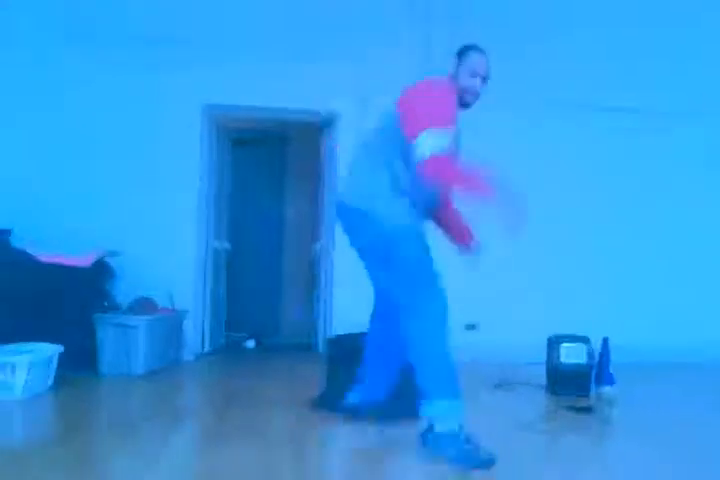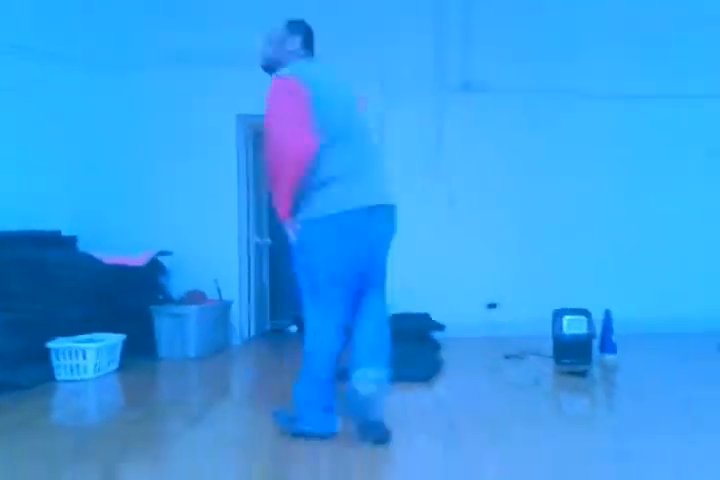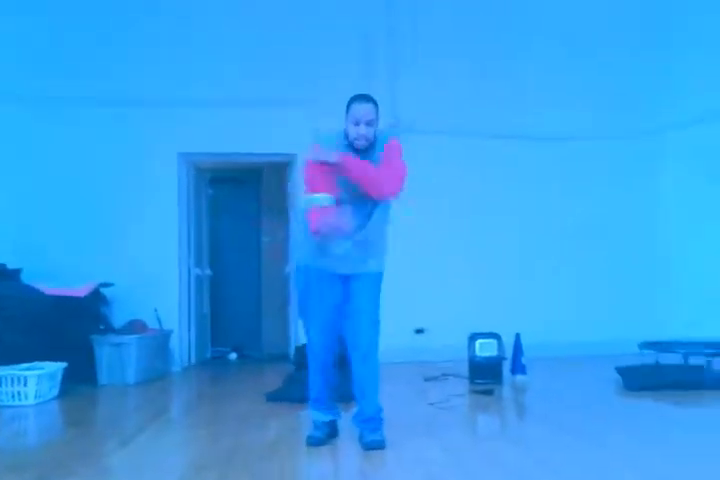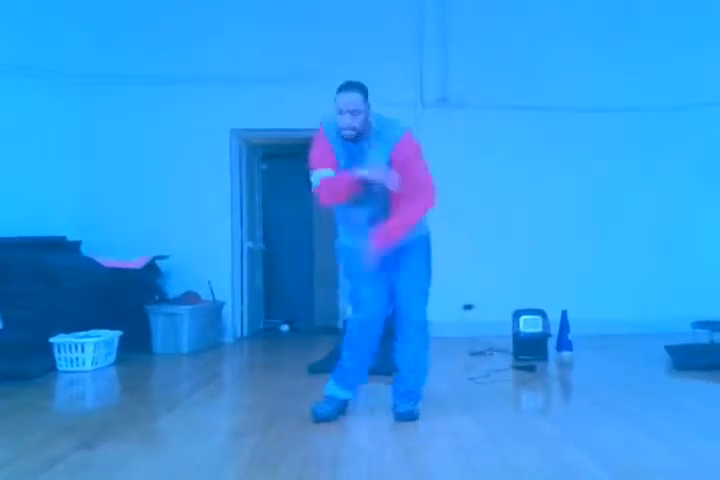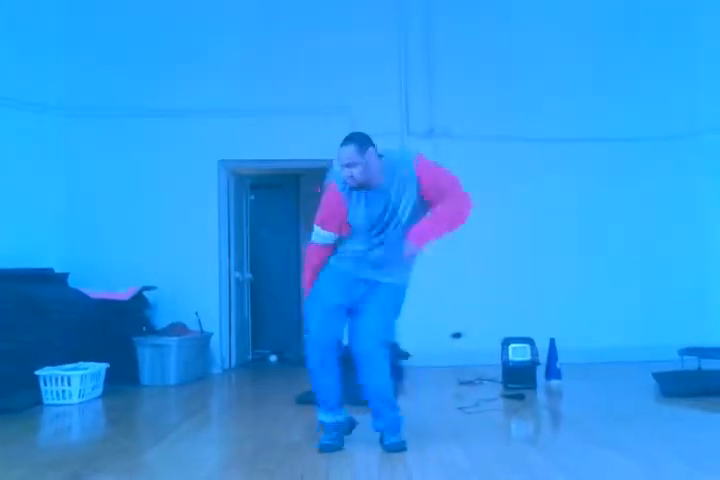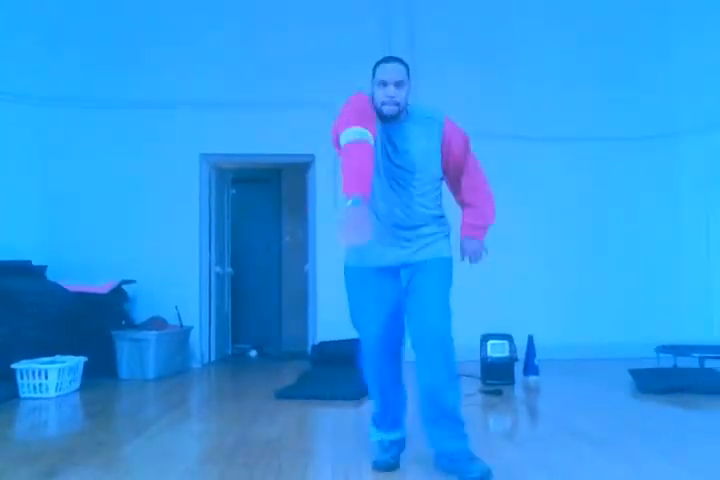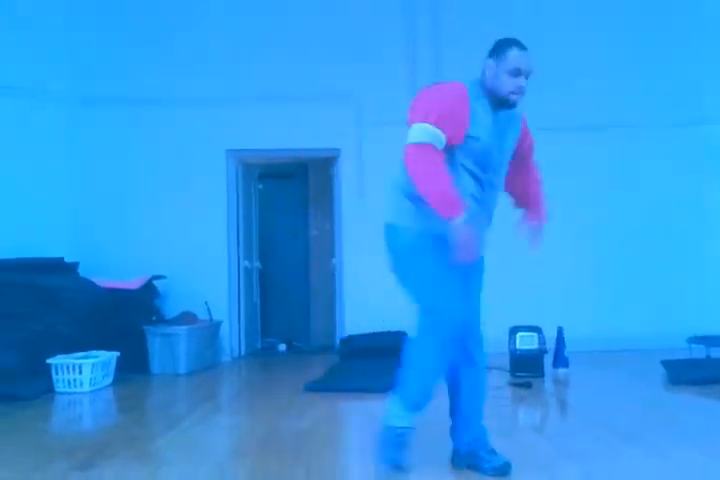
dt=0.5s
person 1, frame 1
left shoulder: (442, 110)
right shoulder: (433, 94)
right elbow: (432, 163)
left wrist: (462, 235)
right wrist: (488, 187)
left hip: (387, 216)
right hip: (375, 212)
left knee: (396, 308)
right knee: (425, 306)
left ankle: (368, 395)
person 1, frame 2
left shoulder: (287, 85)
right shoulder: (329, 84)
left elbow: (292, 153)
left wrist: (286, 212)
left hip: (328, 216)
right hip: (372, 210)
left knee: (326, 317)
right knee: (371, 305)
left ankle: (314, 416)
right ankle: (367, 395)
person 1, frame 3
left shoulder: (389, 149)
right shoulder: (322, 153)
left elbow: (387, 187)
right elbow: (318, 214)
left wrist: (342, 160)
right wrist: (335, 221)
left hip: (363, 265)
right hip: (318, 261)
left knee: (362, 342)
right knee: (320, 341)
left ankle: (370, 422)
right ankle: (323, 416)
person 1, frame 4
left shoulder: (398, 139)
right shoulder: (324, 140)
left elbow: (420, 198)
right elbow: (326, 193)
left wrist: (382, 240)
right wrist: (362, 175)
left hip: (407, 242)
right hip: (357, 243)
left knee: (412, 316)
right knee: (368, 317)
left ankle: (407, 396)
right ankle: (339, 393)
person 1, frame 5
left shoulder: (414, 167)
right shoulder: (339, 184)
left elbow: (458, 203)
right elbow: (321, 240)
left wrist: (419, 233)
right wrist: (308, 288)
left hip: (384, 279)
right hip: (344, 270)
left knee: (369, 348)
right knee: (318, 336)
left ankle: (388, 424)
right ankle: (334, 419)
person 1, frame 6
left shoulder: (439, 130)
right shoulder: (359, 112)
left elbow: (467, 173)
right elbow: (354, 149)
left wrist: (475, 227)
right wrist: (357, 203)
left hip: (427, 258)
right hip: (370, 261)
left knee: (434, 347)
right knee: (377, 352)
right ankle: (388, 435)
person 1, frame 7
left shoulder: (513, 119)
right shoulder: (453, 98)
left elbow: (521, 170)
right elbow: (419, 156)
left wrist: (534, 210)
right wrist: (455, 216)
left hip: (457, 242)
right hip: (419, 233)
left knee: (466, 337)
right knee: (448, 314)
left ankle: (471, 445)
right ankle: (401, 418)
